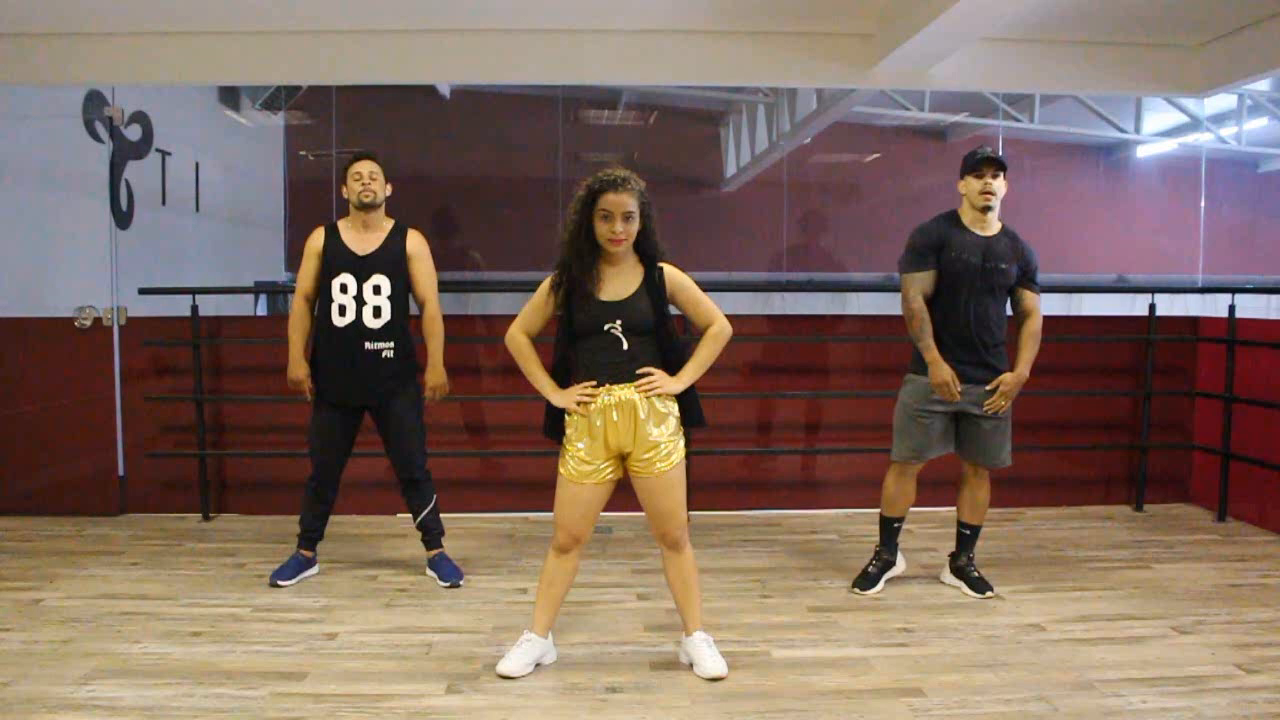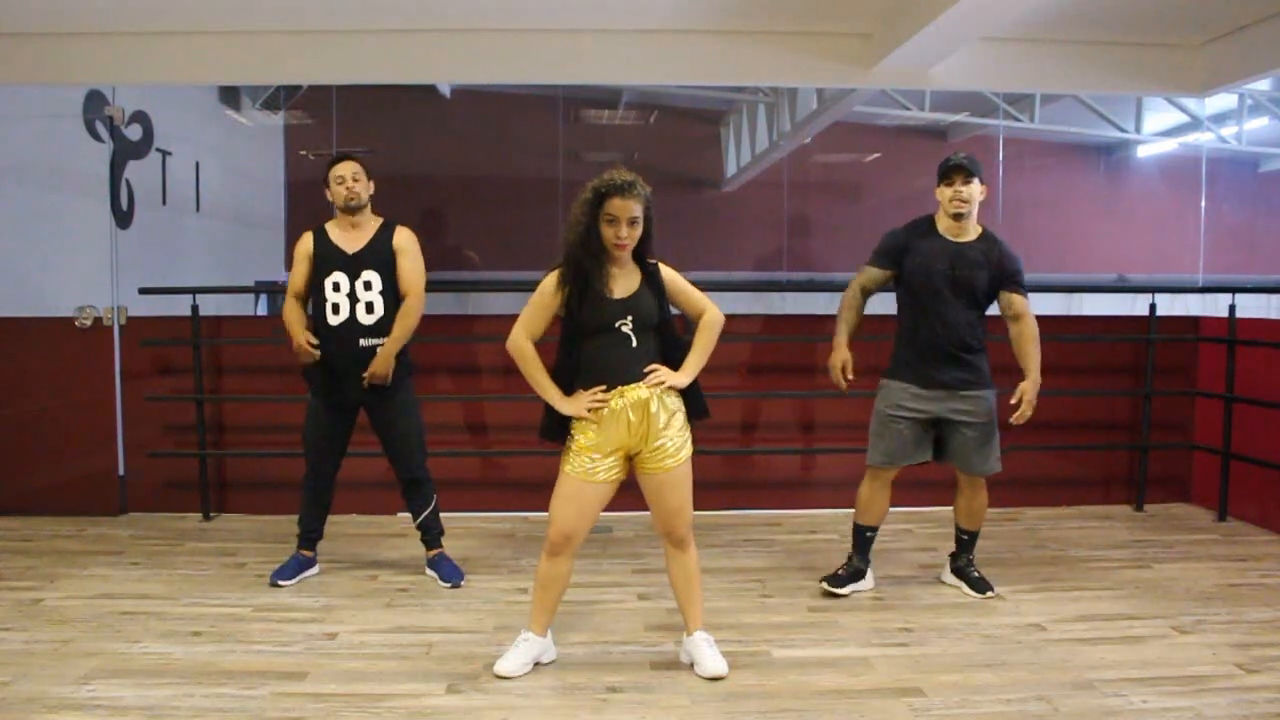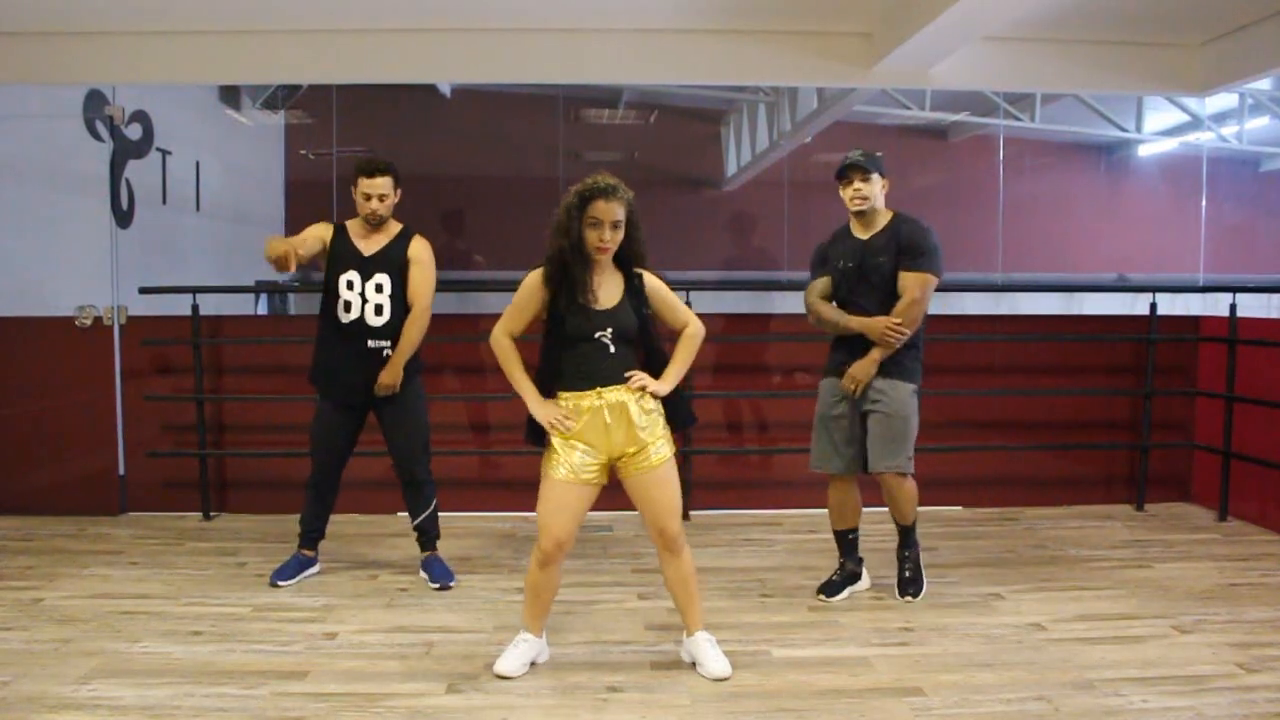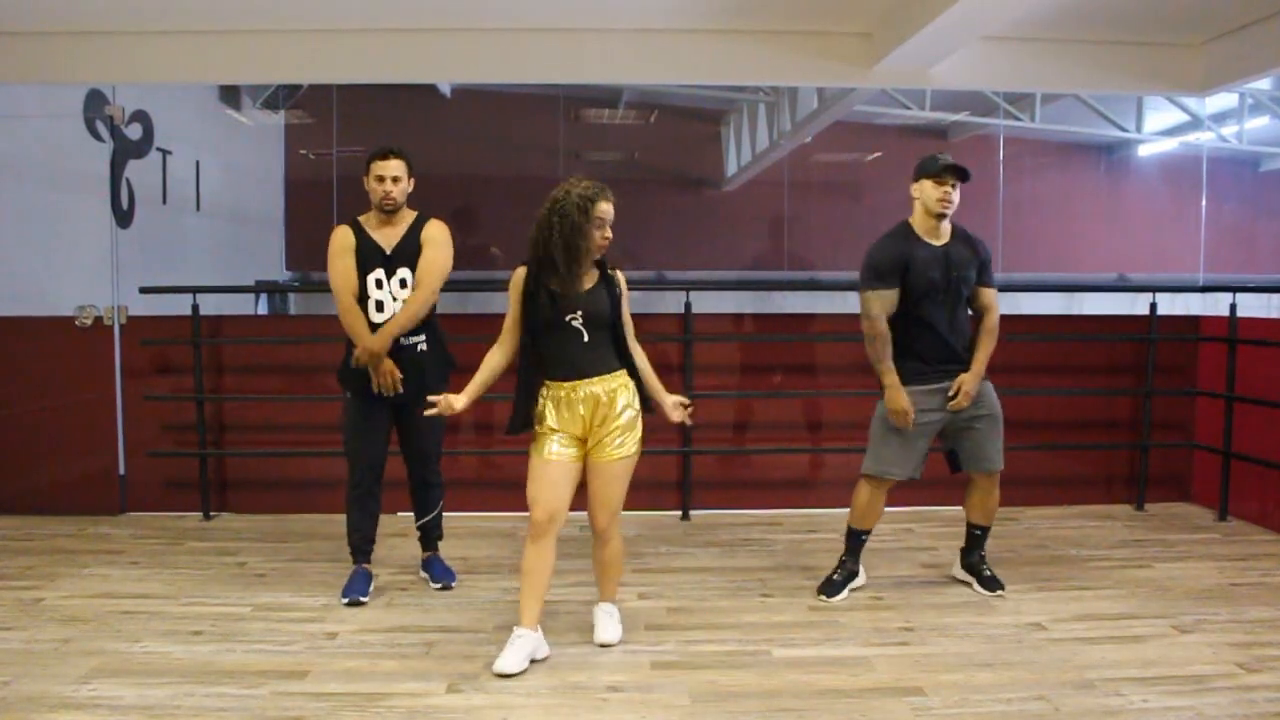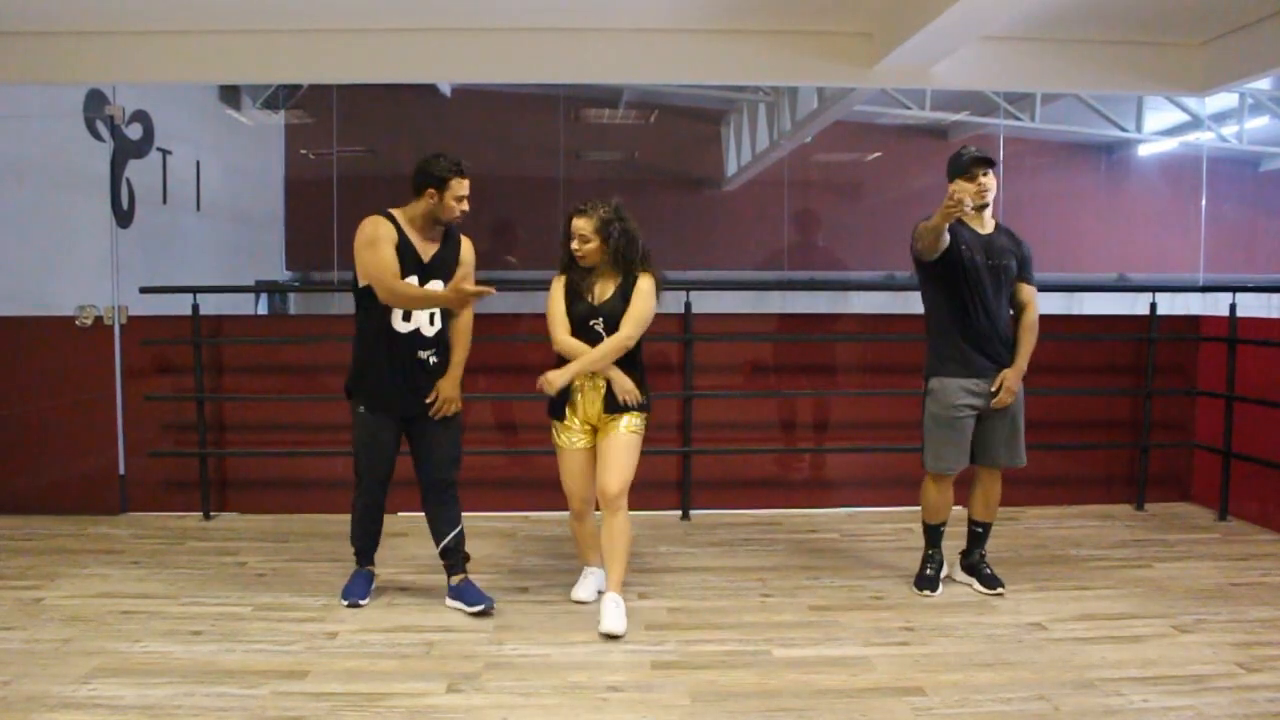
dt=0.7s
person 1, frame 1
left shoulder: (662, 276)
right shoulder: (568, 279)
left elbow: (719, 327)
right elbow: (518, 335)
left wrist: (682, 380)
right wrist: (553, 391)
left hip: (653, 418)
right hip: (588, 422)
left knee: (672, 534)
right knee: (567, 538)
left ankle: (696, 638)
right ankle: (537, 638)
person 1, frame 2
left shoulder: (656, 274)
right shoulder: (568, 278)
left elbow: (711, 316)
right elbow: (519, 339)
left wrist: (685, 374)
right wrist: (559, 400)
left hip: (660, 417)
right hip: (597, 424)
left knee: (678, 533)
right knee: (561, 536)
left ankle: (697, 638)
right ankle: (536, 638)
person 1, frame 3
left shoulder: (641, 283)
right shoulder: (546, 281)
left elbow: (693, 328)
right elbow: (501, 337)
left wrist: (666, 383)
right wrist: (534, 400)
left hip: (638, 420)
right hip: (574, 425)
left knee: (670, 535)
right knee: (551, 544)
left ankle: (697, 637)
right ankle: (530, 638)
person 1, frame 4
left shoulder: (613, 280)
right shoulder: (528, 278)
right elbow: (508, 345)
left wrist: (660, 397)
right wrist: (466, 396)
left hip: (614, 405)
right hip: (555, 410)
left knee: (605, 523)
right knee: (542, 521)
left ankle: (607, 605)
right ankle: (528, 632)
person 1, frame 5
left shoulder: (641, 283)
right shoulder: (565, 283)
left elbow: (624, 339)
right elbow: (560, 340)
left wrist: (568, 370)
right wrist: (609, 372)
left hip: (620, 401)
right hip: (573, 400)
left knee: (612, 494)
right knee: (578, 501)
left ankle: (614, 596)
right ankle: (591, 569)
person 2, frame 1
left shoulder: (1018, 250)
right shoulder: (933, 234)
left elbow: (1031, 315)
right elbow: (914, 300)
left wrist: (1020, 372)
right wrist: (935, 362)
left hip: (990, 380)
right hip: (934, 373)
left knee: (979, 470)
right knee: (906, 462)
left ankle: (961, 562)
right ankle: (886, 554)
person 2, frame 2
left shoulder: (999, 256)
right shoulder: (905, 240)
left elbow: (1020, 318)
right elbow: (860, 288)
left wrist: (1032, 377)
right wrist: (840, 342)
left hip: (971, 385)
right hip: (905, 382)
left knee: (973, 477)
right knee: (880, 469)
left ankle: (961, 563)
right ankle: (859, 564)
person 2, frame 3
left shoulder: (914, 235)
right shoulder: (830, 247)
left elbow: (914, 302)
right elbow: (815, 306)
left wrist: (873, 359)
right wrist: (866, 326)
left hip: (894, 372)
right hip: (841, 372)
left knee: (892, 470)
right knee: (839, 473)
left ankle: (909, 550)
right ankle: (850, 565)
person 2, frame 4
left shoulder: (973, 248)
right shoulder: (887, 250)
left elbow: (989, 313)
right elbow: (875, 320)
left wrist: (976, 373)
right wrist: (892, 387)
left hip: (965, 380)
right hip: (909, 382)
left knee: (987, 472)
right knee: (878, 475)
left ankle: (972, 558)
right ankle: (850, 564)
person 2, frame 5
left shoulder: (1014, 244)
right shoulder: (943, 231)
left elbow: (1028, 310)
right elbow: (926, 242)
left wrist: (1018, 369)
right wrist: (942, 218)
left hip: (1002, 376)
right hip: (951, 375)
left knee: (991, 469)
right knee: (941, 471)
left ankle: (973, 558)
right ankle: (933, 556)
person 3, frame 1
left shoulder: (410, 241)
right shoulder: (322, 239)
left elbow: (429, 305)
right elbow: (303, 301)
left wrist: (435, 364)
right wrist: (296, 358)
left hip: (395, 378)
right hip: (334, 378)
left knee: (413, 468)
right knee: (323, 470)
left ankle: (435, 553)
right ankle: (306, 553)
person 3, frame 2
left shoulder: (399, 237)
right shoulder: (311, 241)
left elbow: (414, 298)
right elbow: (294, 298)
left wrist: (389, 351)
right wrist: (298, 335)
left hip: (388, 374)
right hip: (329, 376)
left knee: (413, 467)
right knee: (318, 468)
left ankle: (435, 553)
right ankle: (305, 553)
person 3, frame 3
left shoulder: (415, 246)
right shoulder: (330, 234)
left elbow: (420, 311)
right elbow: (287, 250)
left wrist: (396, 365)
right wrist: (278, 249)
left hip: (397, 374)
right hip: (339, 375)
left knee: (415, 467)
right knee: (324, 466)
left ankle: (429, 553)
right ankle: (307, 552)
person 3, frame 4
left shoulder: (433, 230)
right shoulder: (345, 236)
left elbow: (426, 292)
right elbow: (346, 304)
left wrist: (385, 337)
right wrist: (374, 356)
left hip: (422, 370)
right hip: (366, 373)
left knee: (425, 468)
right knee: (364, 473)
left ankle: (430, 553)
right ankle: (362, 566)
person 3, frame 5
left shoulder: (461, 245)
right shoulder: (377, 229)
left elbow: (463, 314)
right elbow: (388, 291)
left wrist: (453, 375)
right wrist: (448, 297)
left hip: (433, 383)
right hip: (379, 386)
left knee: (441, 483)
right knee: (371, 481)
left ankle: (457, 578)
right ankle: (363, 566)
